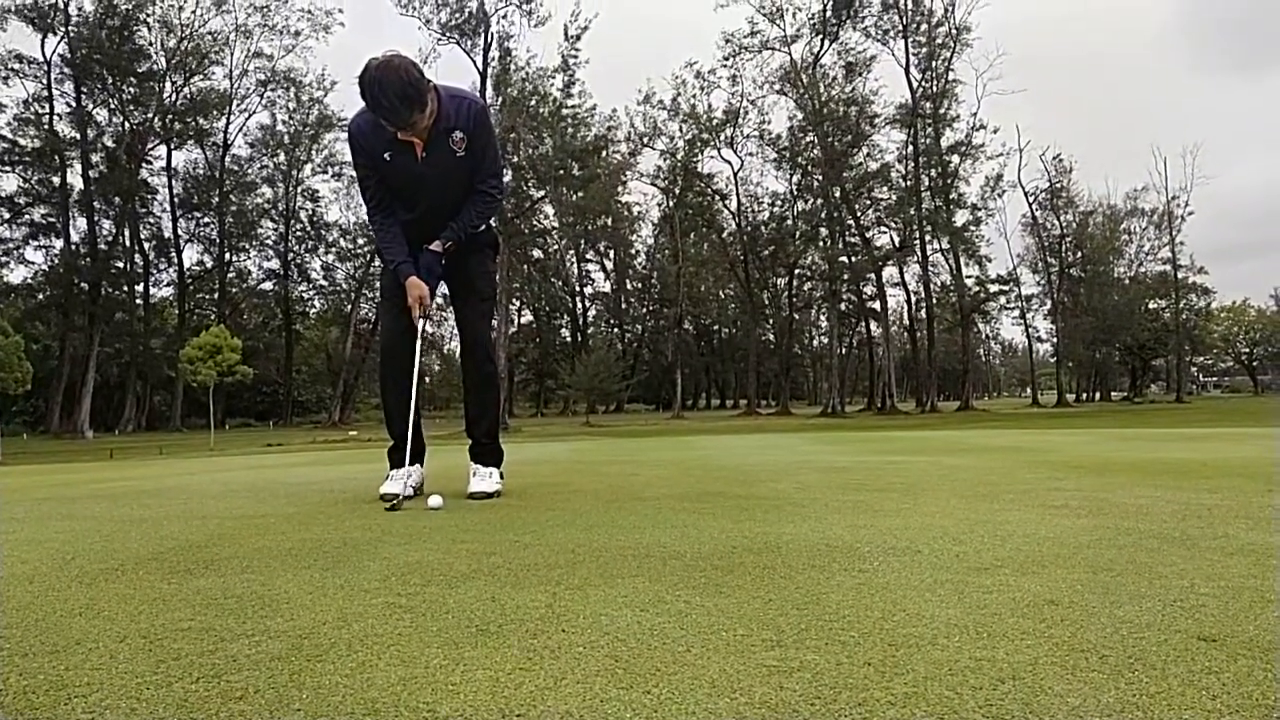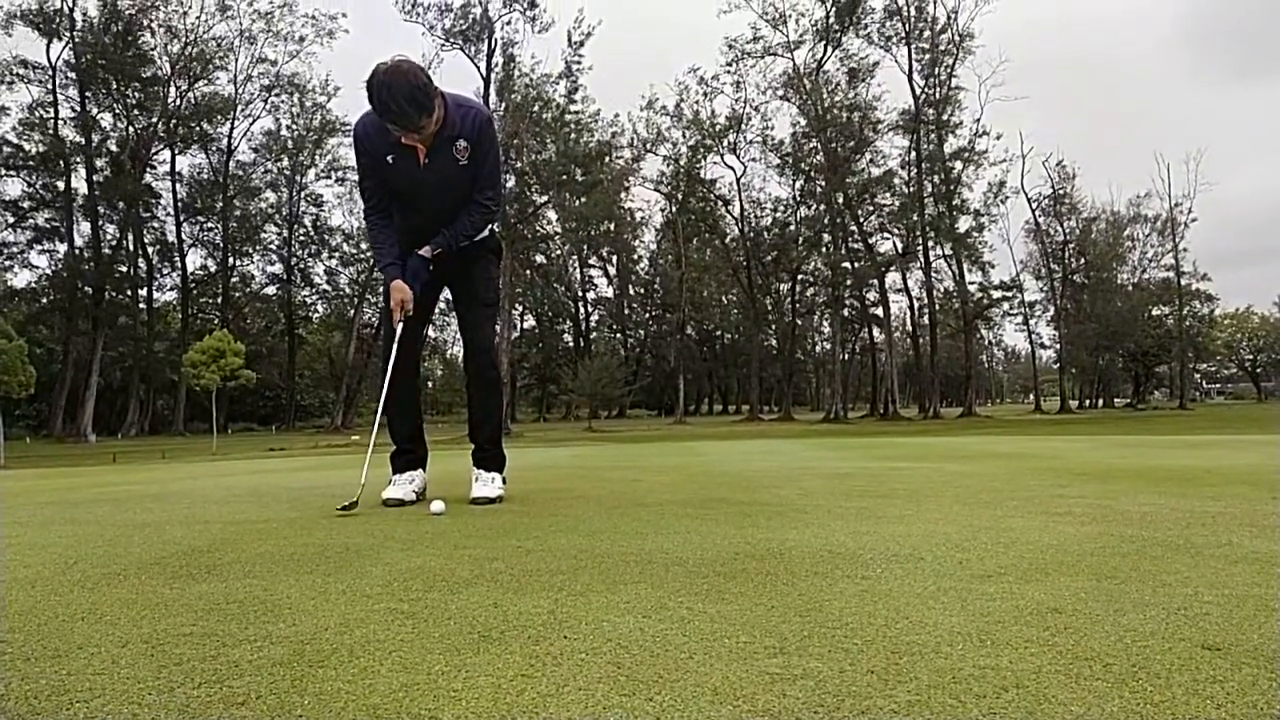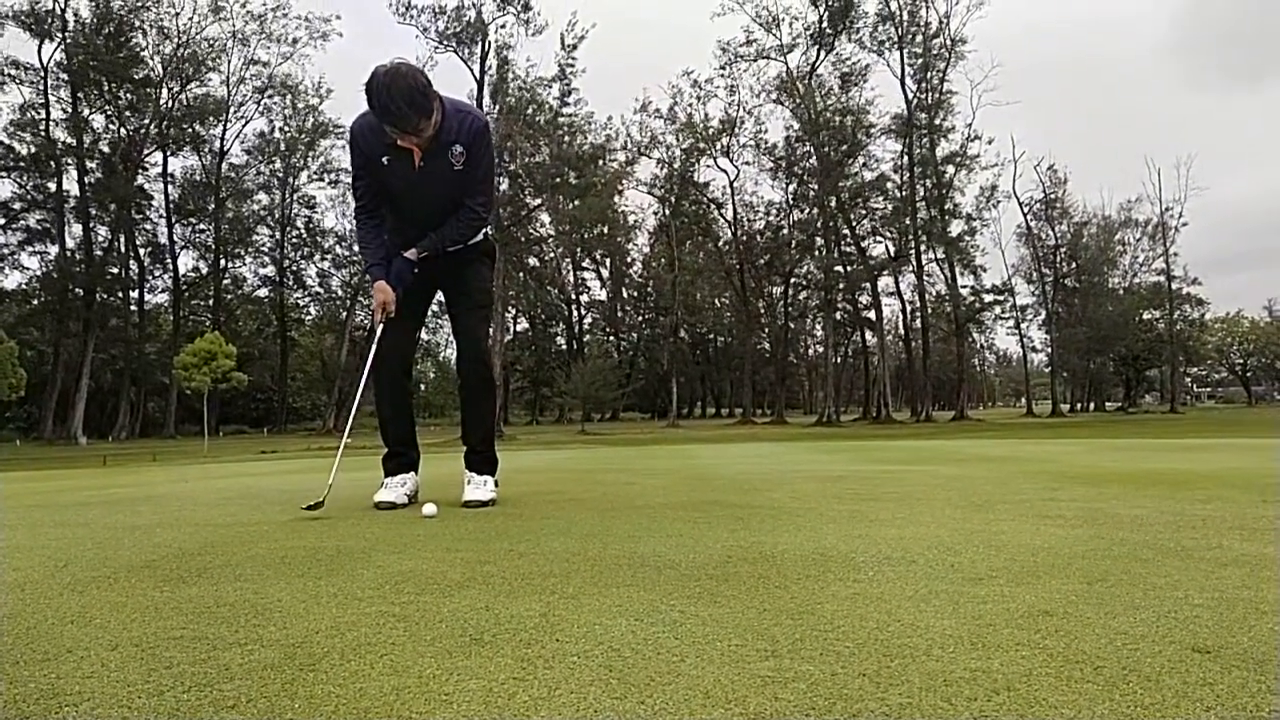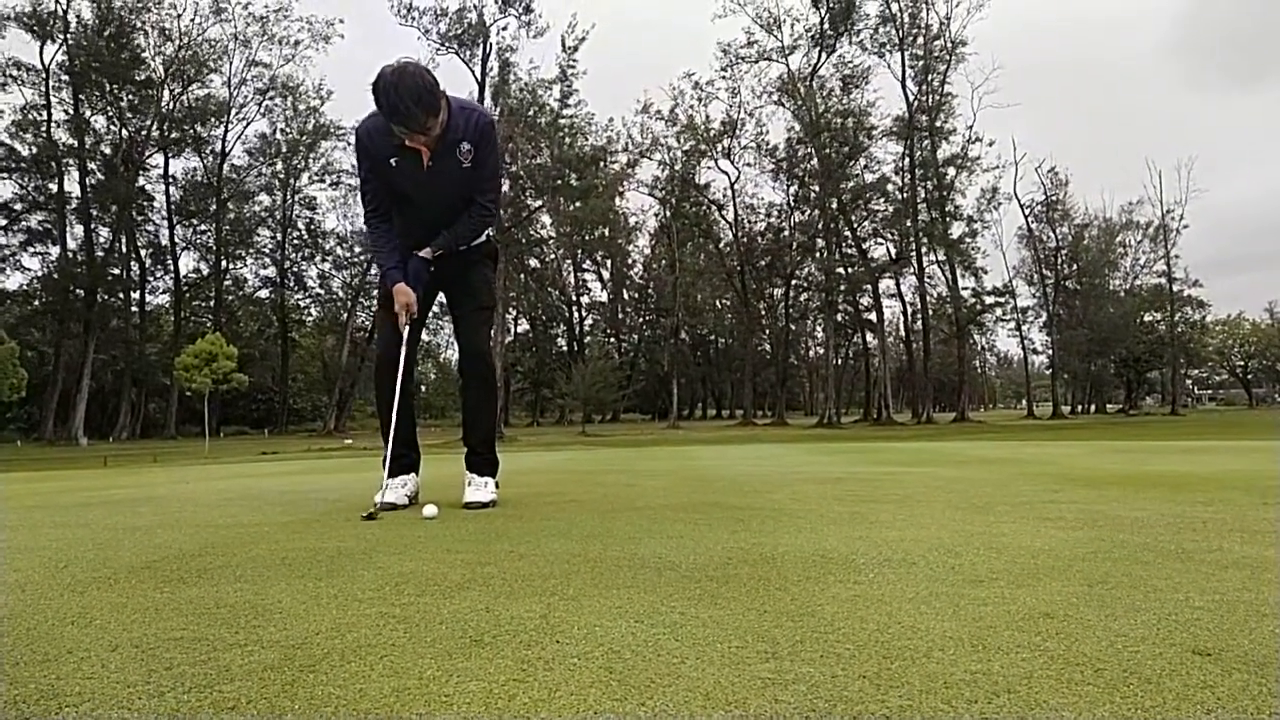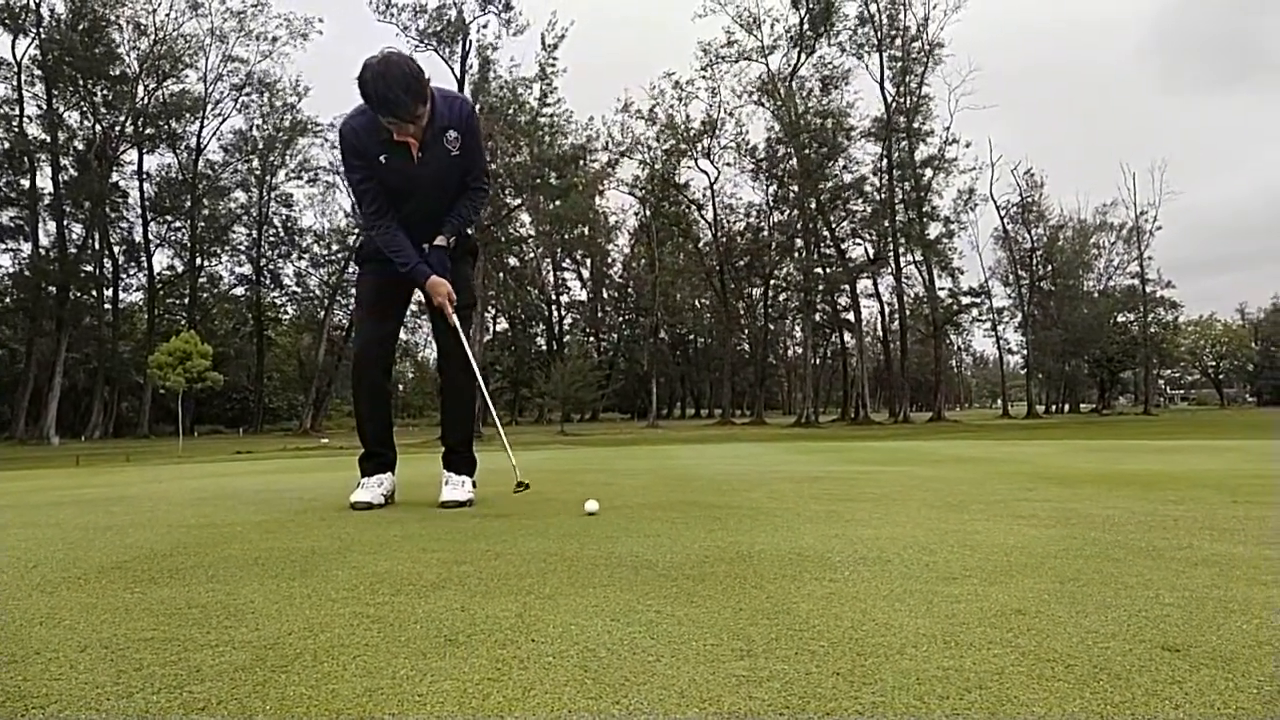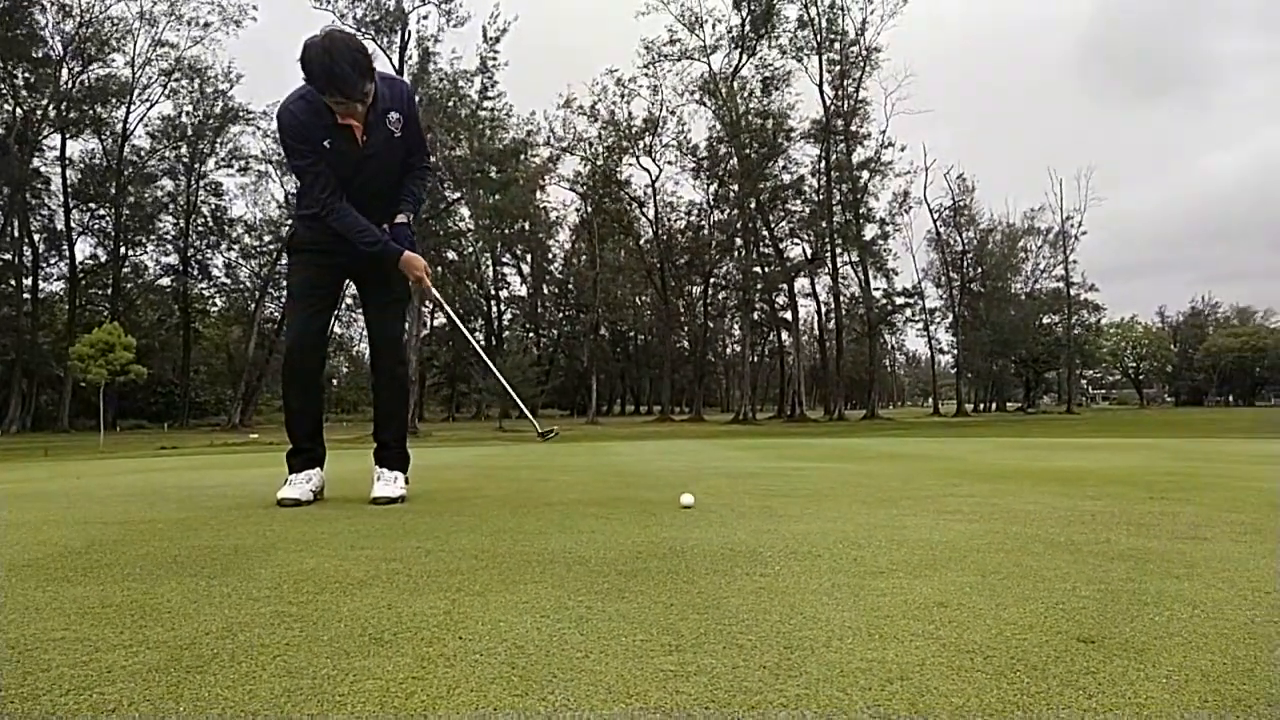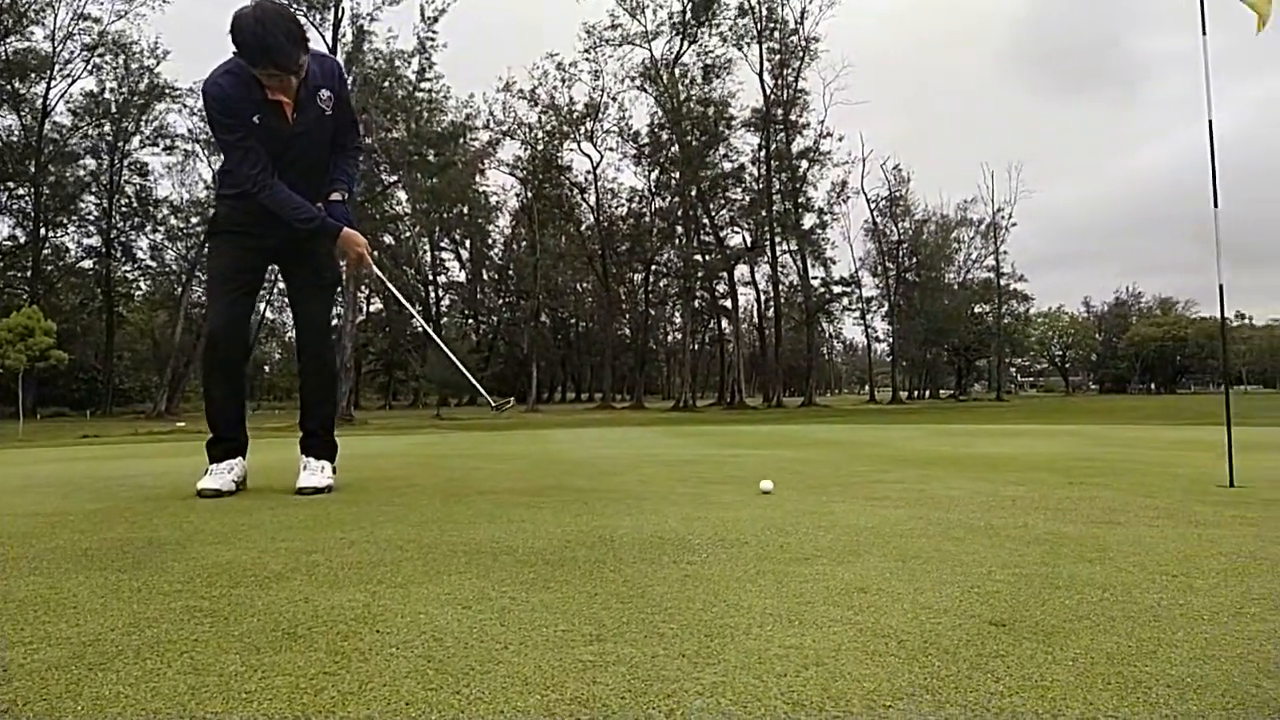
dt=0.3s
person 1, frame 1
left shoulder: (470, 111)
right shoulder: (363, 131)
left elbow: (490, 191)
right elbow: (380, 212)
left wrist: (443, 245)
right wrist: (407, 274)
left hip: (466, 241)
right hip: (404, 247)
left knee: (477, 343)
right knee: (395, 347)
left ankle: (486, 460)
right ankle: (405, 461)
person 1, frame 2
left shoulder: (475, 120)
right shoulder: (368, 133)
left elbow: (487, 203)
right elbow: (377, 214)
left wrist: (433, 251)
right wrist: (393, 275)
left hip: (470, 249)
right hip: (406, 253)
left knee: (481, 349)
right knee: (397, 351)
left ankle: (488, 466)
right ankle: (409, 467)
person 1, frame 3
left shoulder: (471, 126)
right shoulder: (365, 134)
left elbow: (477, 210)
right elbow: (367, 213)
left wrist: (418, 254)
right wrist: (378, 275)
left hip: (463, 252)
right hip: (399, 256)
left knee: (474, 353)
right knee: (389, 355)
left ankle: (481, 469)
right ankle: (401, 469)
person 1, frame 4
left shoulder: (477, 123)
right shoulder: (371, 135)
left elbow: (487, 205)
right elbow: (377, 217)
left wrist: (433, 254)
right wrist: (395, 280)
left hip: (466, 253)
right hip: (403, 257)
left knee: (476, 354)
right knee: (390, 356)
left ankle: (481, 471)
right ankle: (402, 471)
person 1, frame 5
left shoulder: (459, 112)
right shoulder: (356, 133)
left elbow: (477, 185)
right elbow: (377, 217)
left wrist: (444, 241)
right wrist: (421, 276)
left hip: (449, 248)
right hip: (388, 253)
left knee: (456, 353)
right knee: (369, 354)
left ankle: (458, 469)
right ankle: (378, 469)
person 1, frame 6
left shoulder: (398, 94)
right shoulder: (295, 116)
left elbow: (418, 164)
right elbow: (328, 204)
left wrist: (402, 222)
right wrist: (396, 255)
left hip: (386, 238)
right hip: (319, 242)
left knee: (389, 349)
right knee: (302, 348)
left ankle: (391, 466)
right ankle: (306, 466)
person 1, frame 7
left shoulder: (328, 72)
right shoulder: (222, 89)
left elbow: (348, 143)
right elbow: (259, 181)
left wrist: (337, 199)
right wrist: (334, 231)
left hip: (312, 221)
right hip: (242, 223)
left knee: (315, 334)
right knee: (224, 333)
left ankle: (318, 454)
right ankle: (227, 456)
